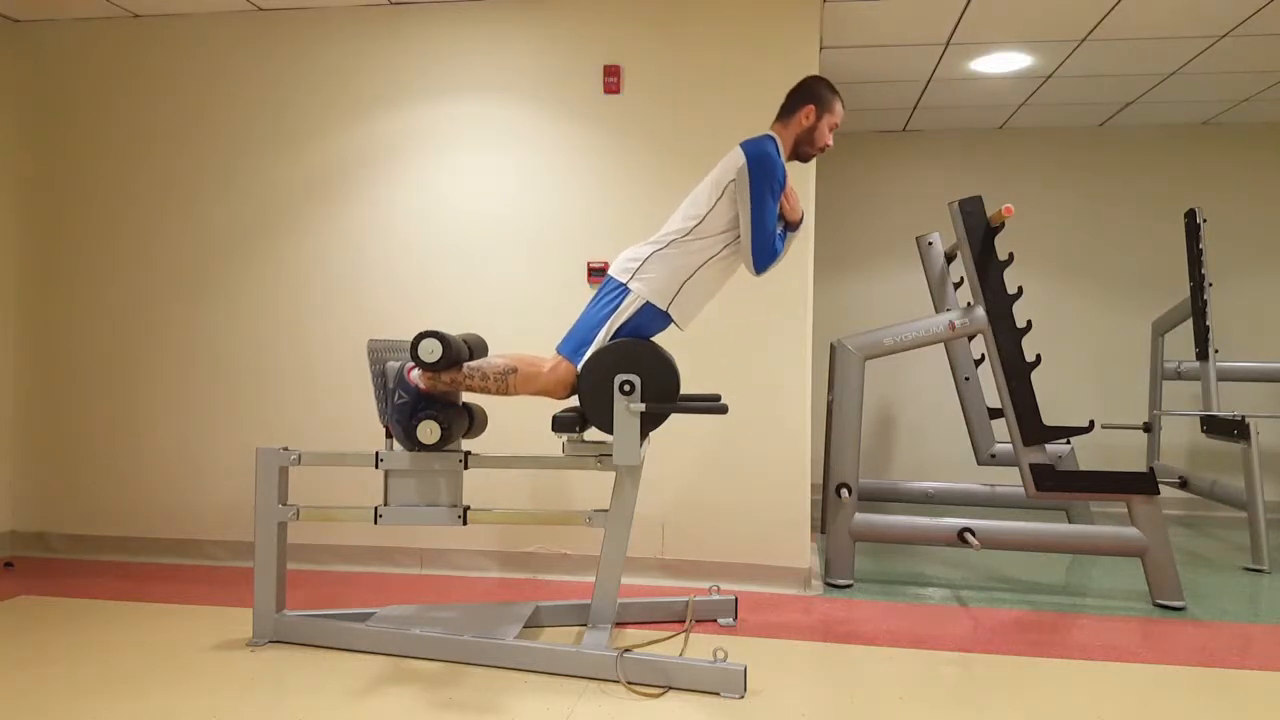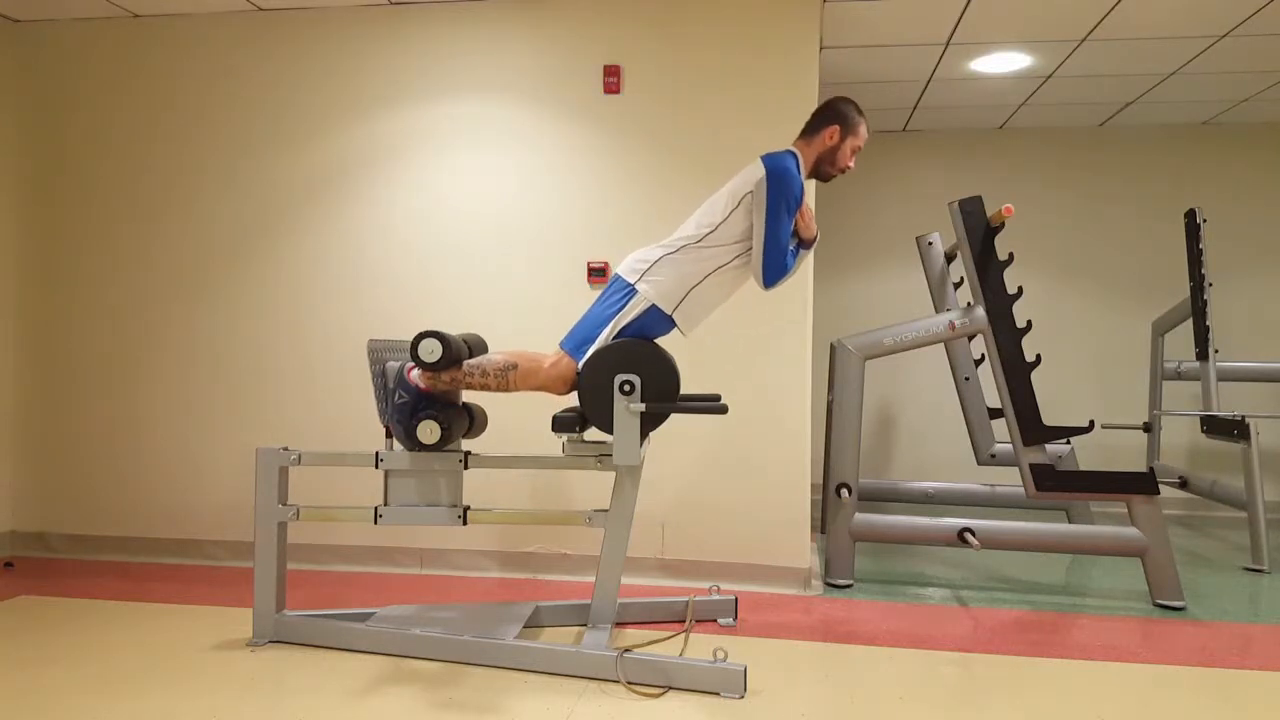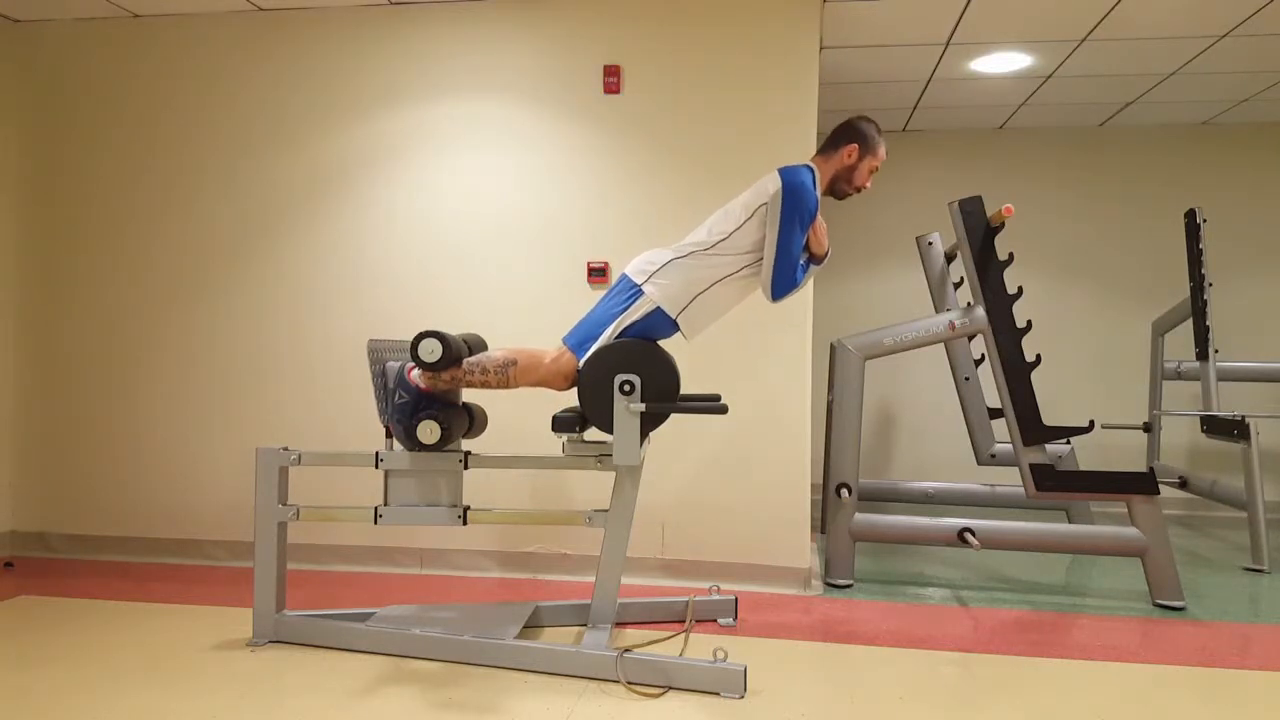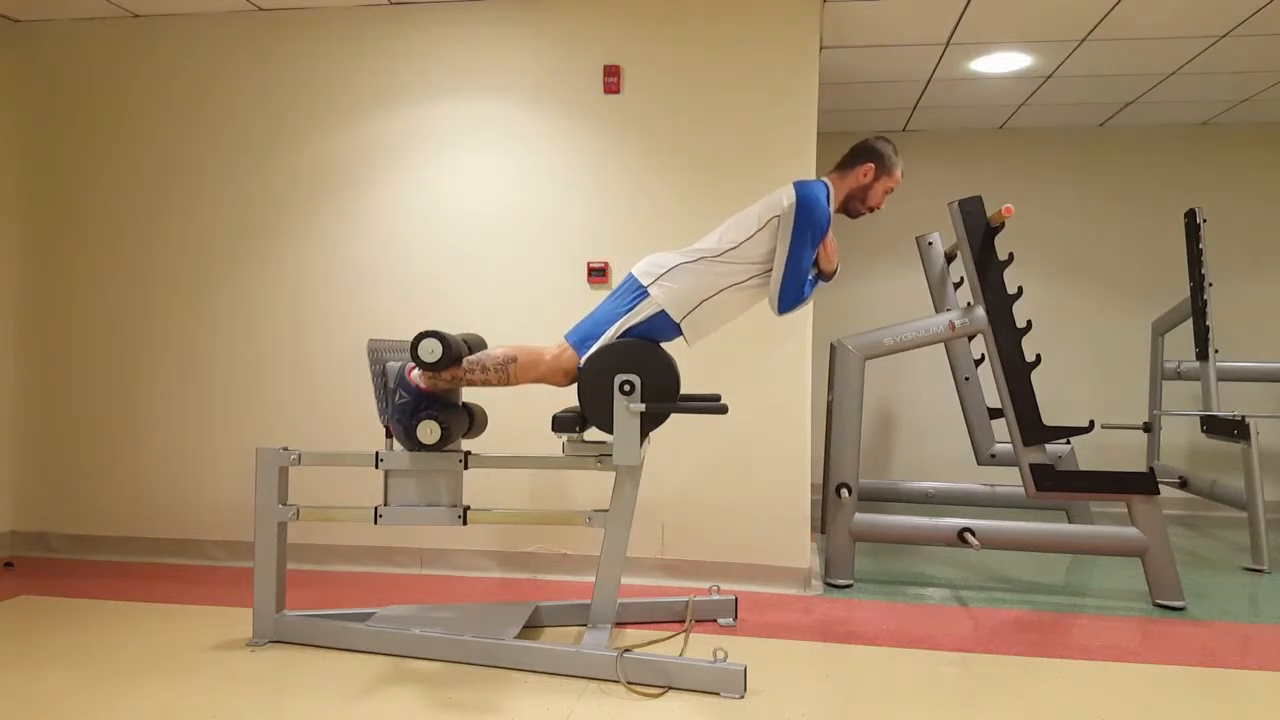
dt=0.4s
person 1, frame 1
left shoulder: (760, 159)
right shoulder: (764, 158)
left elbow: (759, 251)
right elbow: (760, 258)
left wrist: (791, 223)
right wrist: (788, 222)
left hip: (648, 288)
right hip: (647, 287)
left knee: (560, 376)
right knee: (558, 376)
left ankle: (434, 374)
right ankle: (421, 379)
person 1, frame 2
left shoulder: (779, 173)
right shoulder: (783, 173)
left elbow: (772, 267)
right elbow: (770, 273)
left wrist: (803, 240)
right wrist: (805, 239)
left hip: (653, 290)
right hip: (653, 291)
left knee: (560, 374)
right knee: (557, 372)
left ankle: (438, 372)
right ankle: (419, 378)
person 1, frame 3
left shoulder: (795, 187)
right shoulder: (799, 187)
left elbow: (777, 275)
right elbow: (778, 285)
left wrist: (812, 253)
right wrist: (815, 256)
left hip: (659, 291)
right hip: (659, 293)
left knee: (560, 368)
right knee: (558, 368)
left ankle: (436, 373)
right ankle: (419, 379)
person 1, frame 4
left shoulder: (807, 200)
right shoulder: (813, 203)
left elbow: (778, 287)
right elbow: (785, 298)
left wrist: (822, 268)
right wrist: (824, 271)
left hip: (664, 292)
right hip: (663, 296)
left knee: (560, 368)
right knee: (556, 363)
left ankle: (437, 368)
right ankle: (422, 378)
